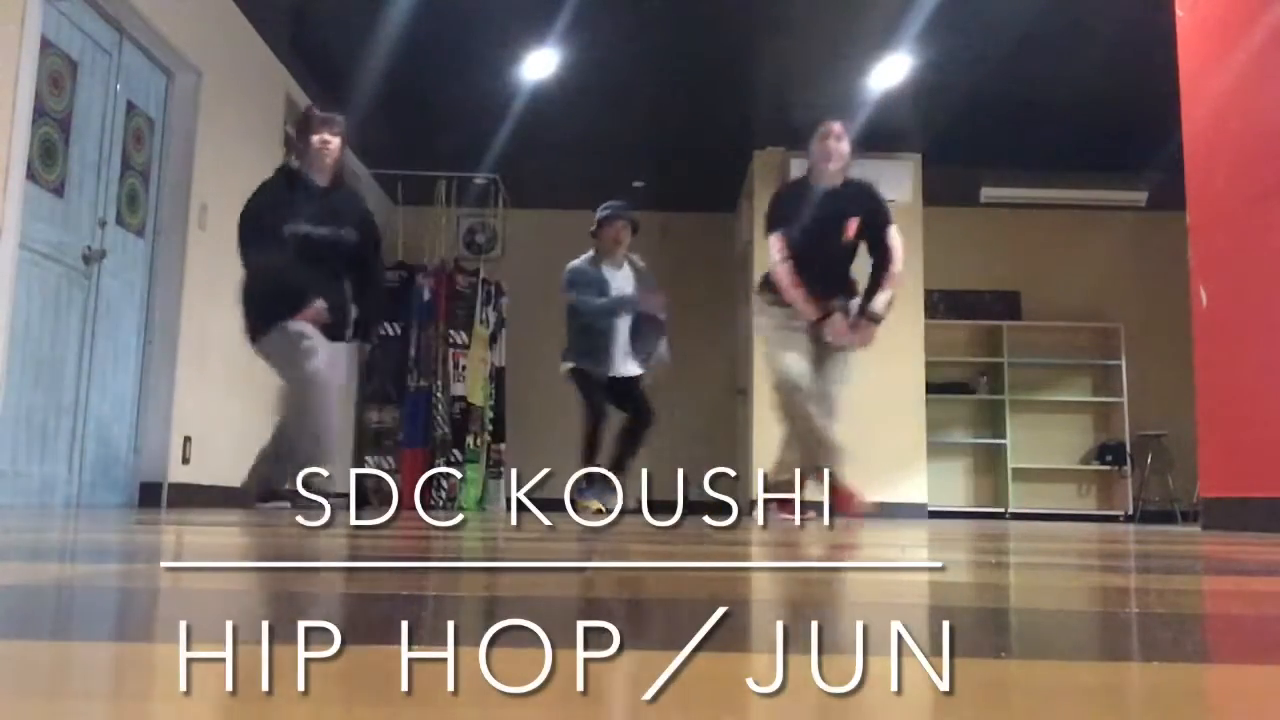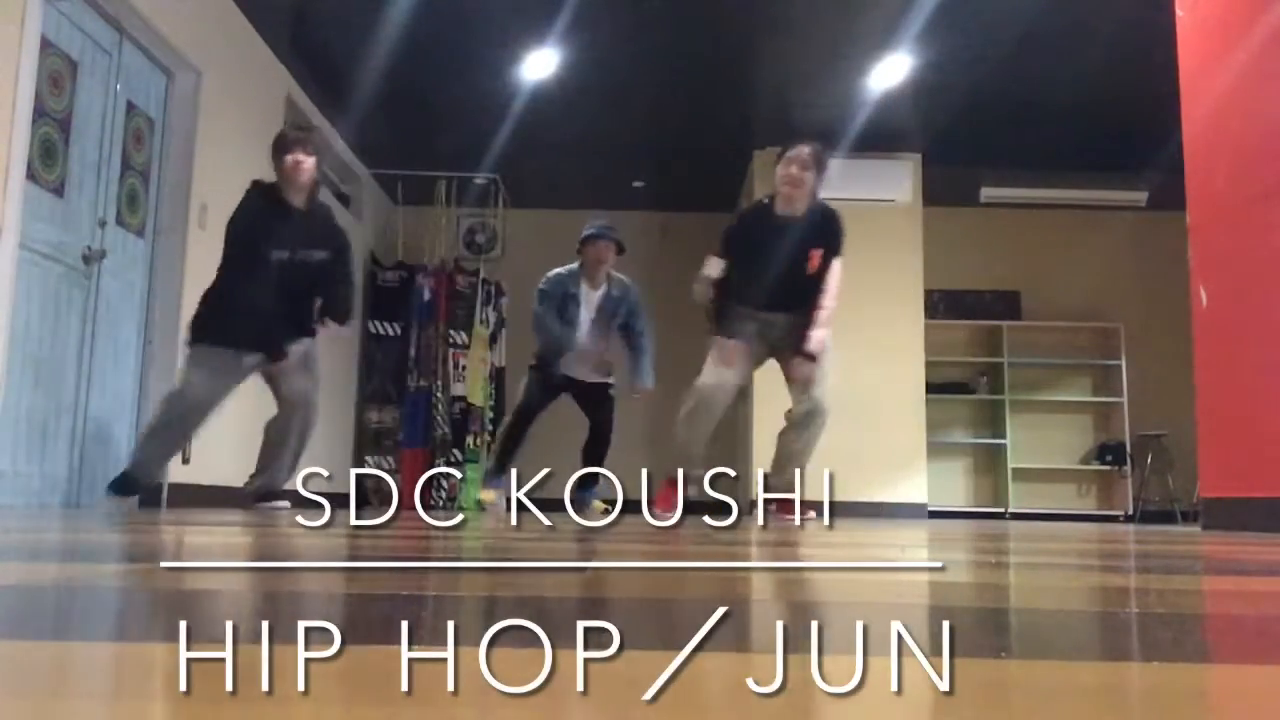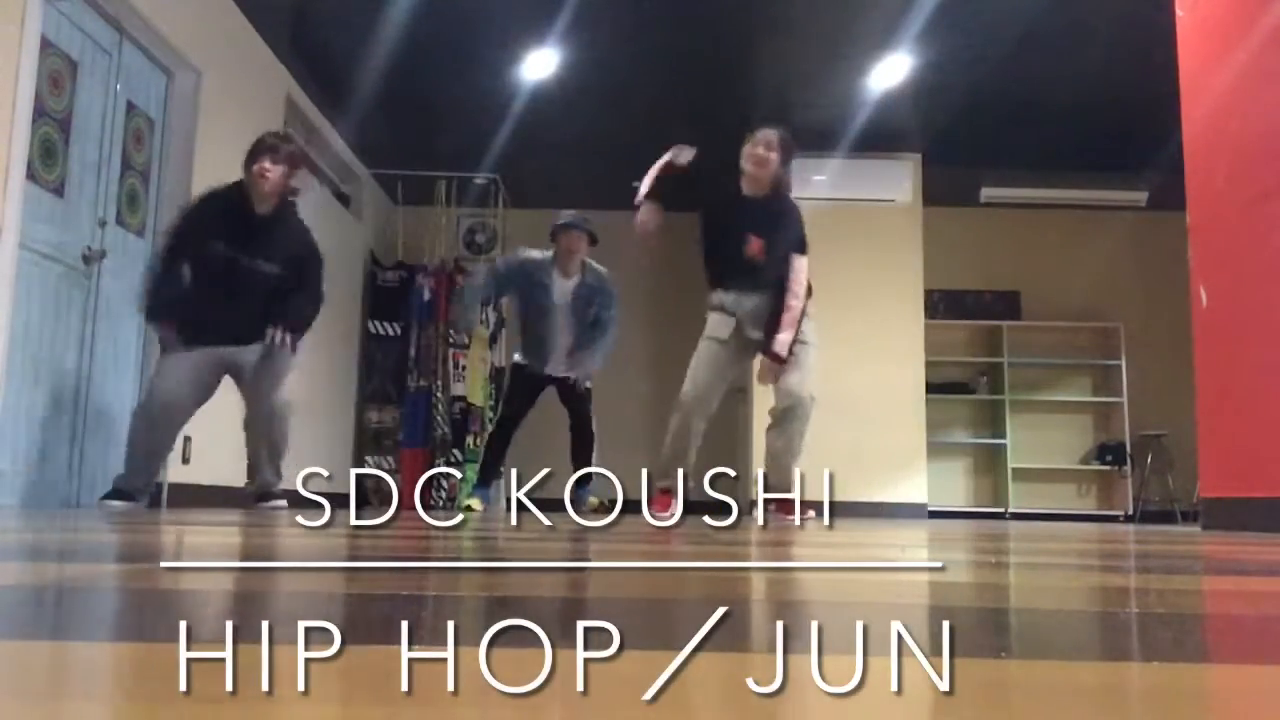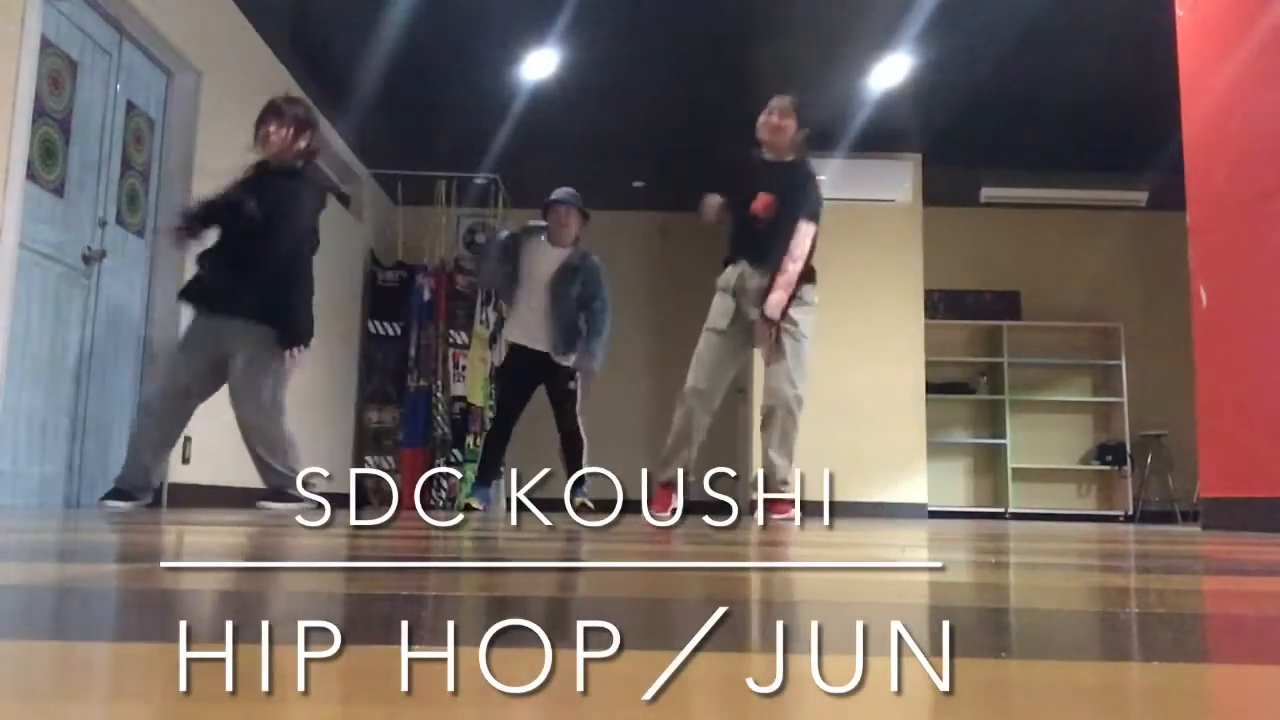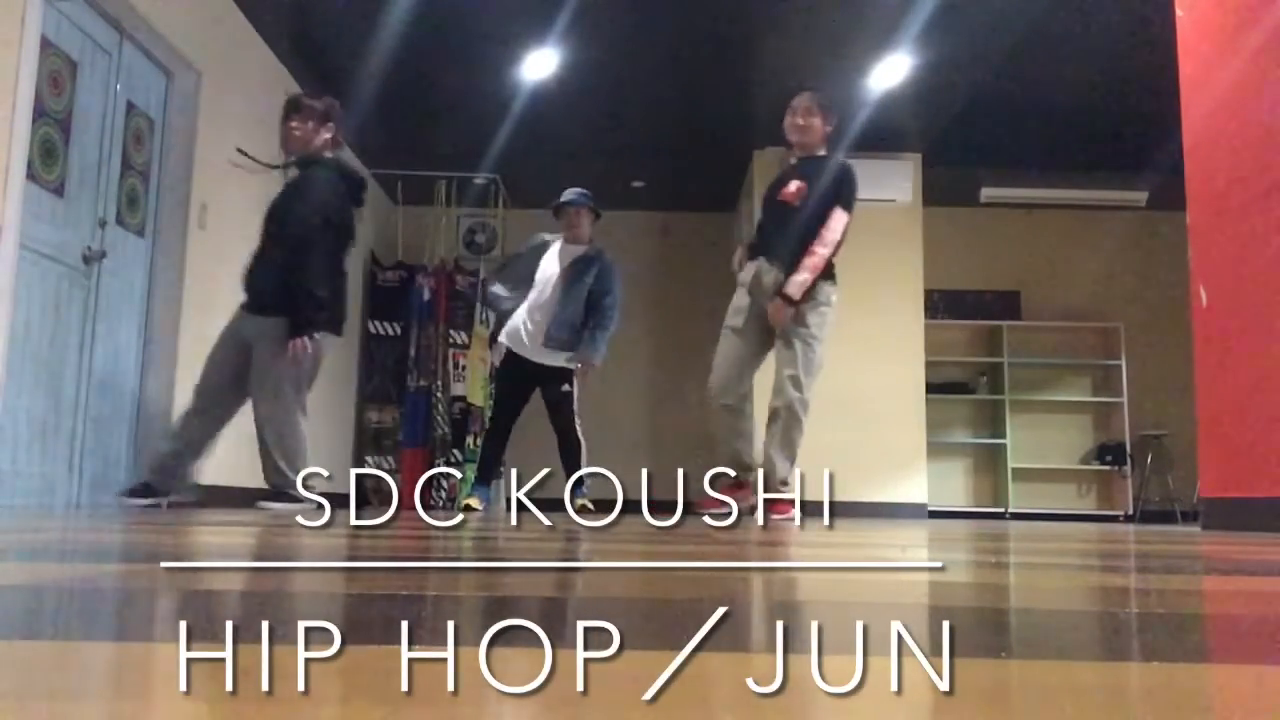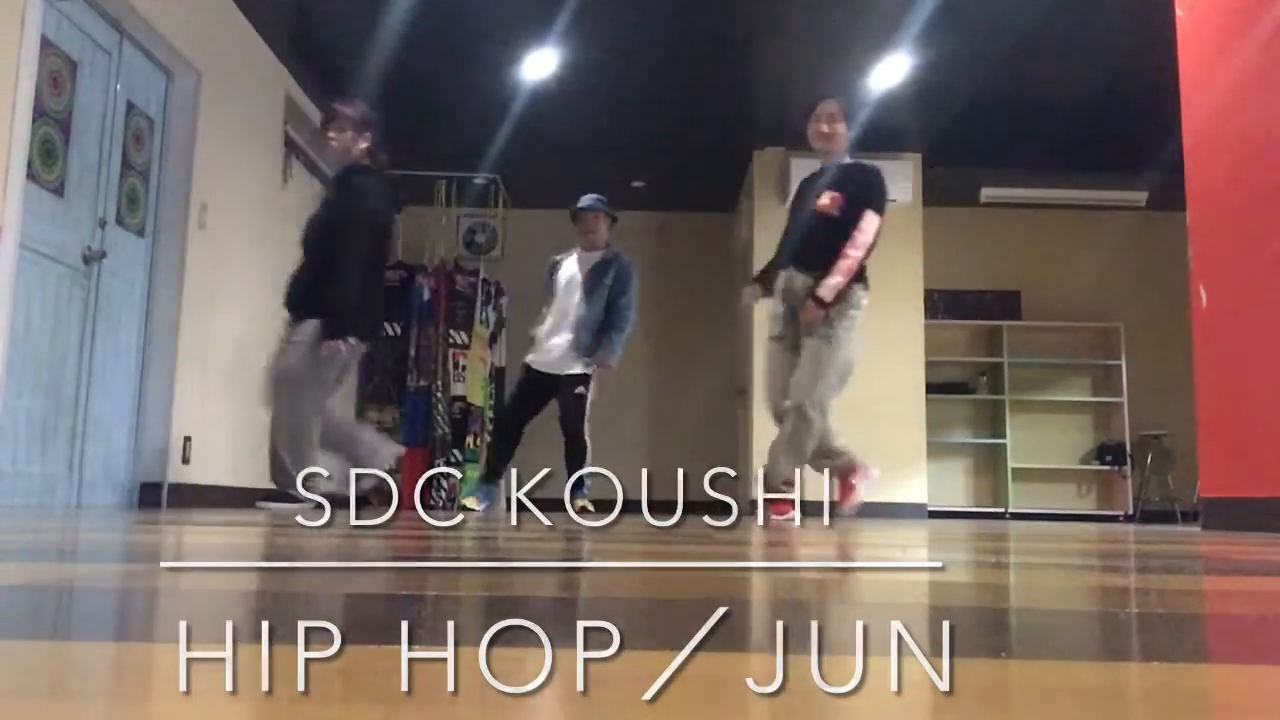
dt=0.2s
person 1, frame 1
left shoulder: (865, 197)
right shoulder: (790, 196)
left elbow: (892, 258)
right elbow: (779, 262)
left wrist: (872, 311)
right wrist: (818, 314)
left hip: (837, 307)
right hip: (784, 306)
left knee: (824, 400)
right knee: (792, 379)
left ankle: (785, 486)
right ankle: (833, 479)
person 1, frame 2
left shoulder: (826, 222)
right shoulder: (751, 220)
left elbow: (829, 291)
right elbow: (713, 280)
left wrist: (810, 350)
right wrist: (724, 334)
left hip: (803, 324)
right hip: (748, 321)
left knee: (814, 404)
right knee: (708, 391)
left ankle: (781, 493)
right ankle: (674, 486)
person 1, frame 3
left shoulder: (784, 214)
right shoulder: (716, 183)
left elbow: (797, 285)
right elbow: (673, 160)
left wrist: (780, 348)
right wrist: (647, 204)
left hip: (781, 313)
right hip: (730, 307)
left knee: (796, 397)
right knee: (694, 397)
left ankle: (779, 492)
right ankle: (666, 488)
person 1, frame 4
left shoulder: (802, 180)
right shoulder: (754, 166)
left elbow: (798, 252)
left wrist: (772, 312)
right wrist: (718, 199)
left hip: (786, 294)
right hip: (735, 283)
left knee: (782, 392)
right knee: (699, 387)
left ankle: (776, 492)
right ankle: (669, 482)
person 1, frame 5
left shoulder: (838, 173)
right shoulder: (786, 173)
left elbow: (827, 239)
left wrist: (793, 291)
right wrist: (746, 254)
left hip: (804, 292)
right hip: (754, 282)
left knee: (789, 393)
right knee: (722, 385)
left ankle: (777, 490)
right ankle: (739, 477)
person 1, frame 6
left shoulder: (866, 179)
right shoulder: (806, 186)
left elbow: (861, 242)
left wrist: (825, 293)
right wrist: (762, 278)
left hip: (839, 298)
right hip: (791, 292)
left knee: (806, 398)
right knee: (781, 401)
left ankle: (780, 489)
right ankle: (847, 467)
person 2, frame 1
left shoulder: (352, 205)
right shoulder: (276, 194)
left elbow: (367, 268)
right elbow: (257, 253)
left wrist: (366, 324)
right wrist: (302, 296)
left hip: (332, 321)
right hip: (279, 315)
left knee: (329, 402)
right knee: (316, 382)
left ankle: (268, 482)
right ankle: (327, 482)
person 2, frame 2
left shoulder: (325, 222)
right shoulder: (255, 211)
left elbow: (340, 272)
right elbow: (246, 283)
left wrist: (337, 307)
right wrist: (269, 349)
left hip: (291, 334)
right hip: (231, 330)
left knee: (302, 399)
right knee: (192, 398)
left ankle: (268, 483)
right ankle: (139, 474)
person 2, frame 3
left shoulder: (294, 235)
right shoulder: (217, 207)
left elbow: (309, 291)
right elbow: (173, 260)
left wrist: (291, 325)
right wrist: (164, 319)
left hip: (258, 340)
right hip: (198, 335)
left knee: (269, 405)
right knee: (160, 404)
left ankle: (267, 486)
right ankle: (133, 486)
person 2, frame 4
left shoulder: (302, 194)
right shoulder: (262, 176)
left elbow: (294, 264)
left wrist: (293, 331)
right wrist: (193, 220)
left hip: (263, 321)
right hip: (217, 311)
left knee: (255, 401)
right knee: (171, 394)
left ankle: (286, 487)
right ankle: (136, 484)
person 2, frame 5
left shoulder: (322, 183)
right shoulder: (310, 179)
left elbow: (309, 252)
left wrist: (308, 321)
left hip: (293, 315)
right hip: (267, 308)
left knee: (276, 401)
right knee: (213, 390)
left ankle: (292, 488)
right ankle: (165, 478)
person 2, frame 6
left shoulder: (365, 190)
right shoulder: (349, 188)
left elbow: (354, 261)
left wrist: (336, 324)
left hip: (339, 319)
right hip: (315, 314)
left knee: (295, 390)
right knee: (299, 396)
left ankle: (292, 487)
right ankle: (373, 456)
person 3, frame 1
left shoulder: (639, 270)
right shoulder: (580, 271)
left elbow: (655, 312)
right elbow: (587, 310)
left wrist: (655, 346)
right wrist: (631, 301)
left hip: (623, 365)
right hip: (586, 361)
left knee: (642, 415)
right knee: (596, 415)
left ankle: (599, 483)
right ankle: (588, 488)
person 3, frame 2
left shoulder: (625, 292)
right shoulder: (557, 282)
left elbow: (639, 334)
right elbow: (544, 324)
left wrist: (643, 375)
right wrist: (579, 348)
left hip: (594, 374)
right hip: (553, 367)
left knee: (603, 426)
right knee: (523, 414)
left ankle: (585, 493)
right ankle: (495, 480)
person 3, frame 3
left shoulder: (599, 281)
right shoulder: (530, 266)
left elbow: (606, 326)
right elbow: (492, 282)
left wrist: (589, 360)
right wrist: (469, 309)
left hip: (573, 367)
right hip: (532, 363)
left knee: (583, 423)
right knee: (506, 421)
left ankle: (583, 492)
right ankle: (482, 489)
person 3, frame 4
left shoulder: (586, 265)
right shoulder: (530, 239)
left elbow: (598, 316)
right elbow: (499, 252)
left wrist: (591, 360)
left hip: (561, 355)
right hip: (521, 348)
left knee: (569, 422)
right knee: (502, 419)
left ankle: (578, 490)
right ankle: (481, 488)
person 3, frame 5
left shoulder: (599, 263)
right shoulder: (545, 247)
left elbow: (607, 313)
right elbow: (514, 273)
left wrist: (591, 353)
right wrist: (501, 299)
left hip: (559, 357)
right hip: (519, 349)
left knee: (565, 423)
right knee: (500, 419)
left ankle: (578, 492)
right ankle: (481, 488)
person 3, frame 6
left shoulder: (618, 267)
right shoulder: (562, 262)
left elbow: (623, 315)
left wrist: (608, 355)
right wrist: (538, 343)
left hip: (579, 364)
right hip: (541, 359)
left knee: (573, 427)
right knee: (509, 420)
left ankle: (578, 492)
right ankle: (484, 489)
